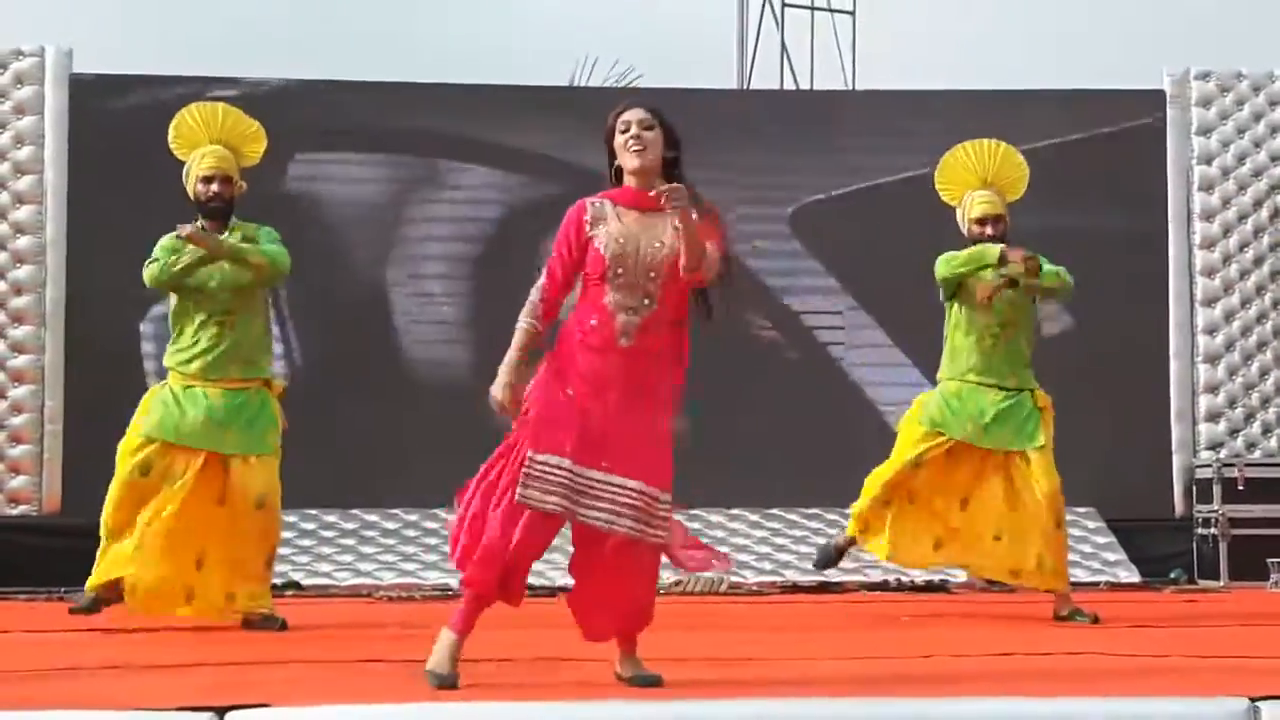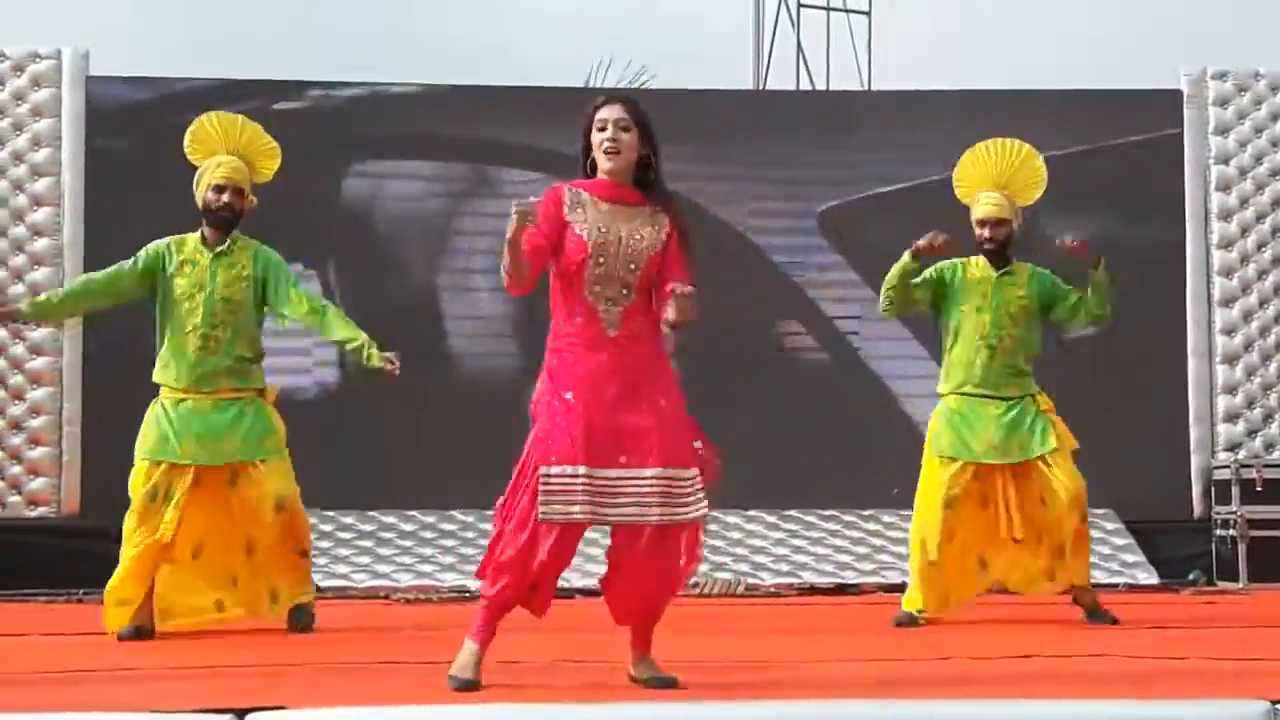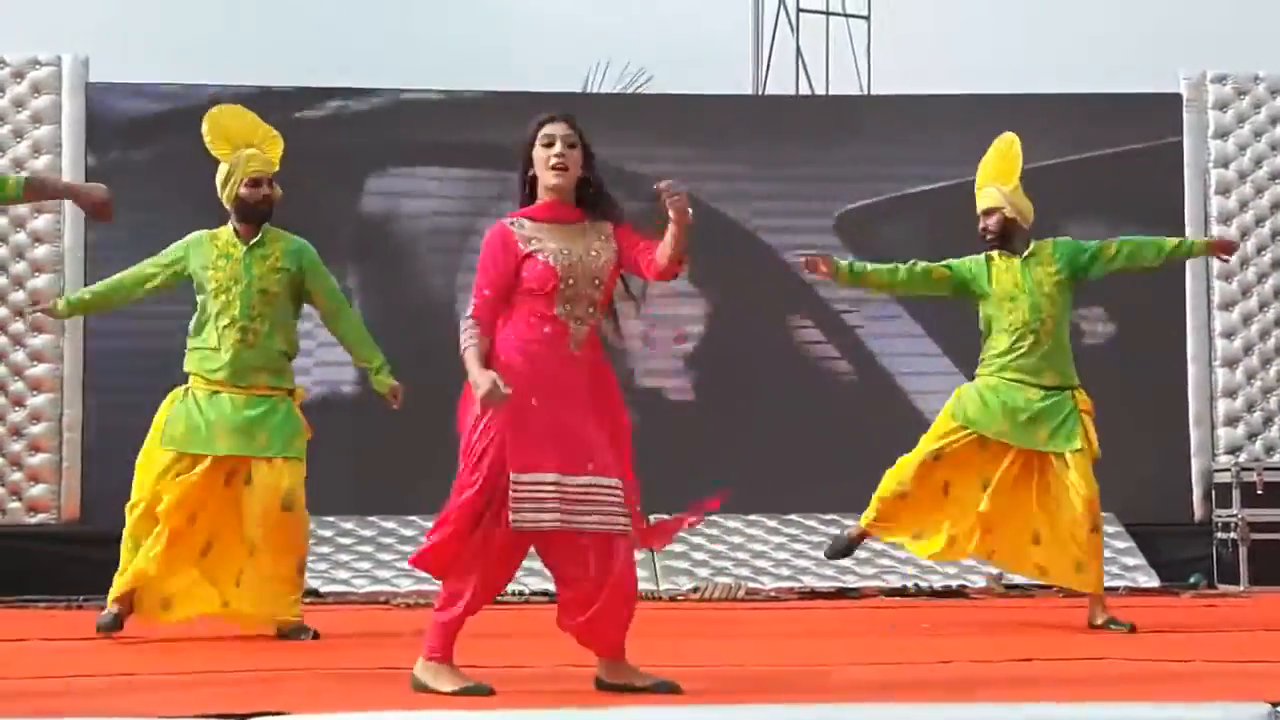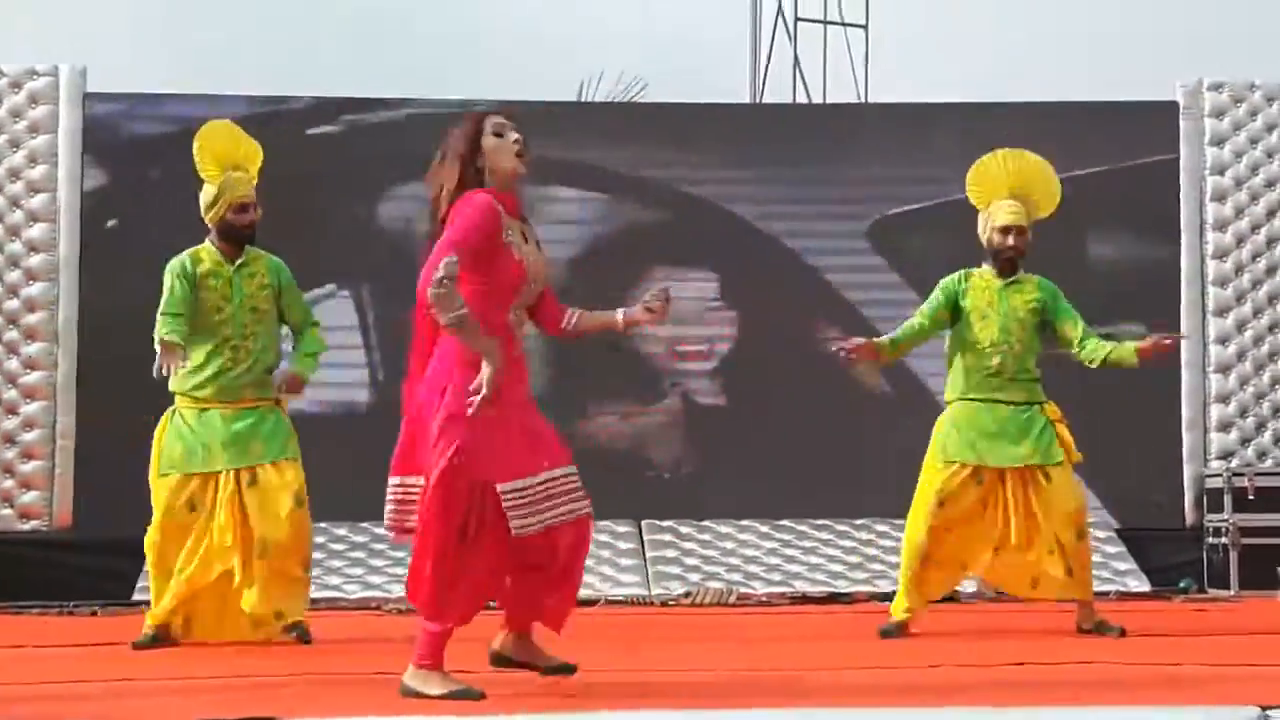
dt=0.3s
person 1, frame 1
left shoulder: (689, 218)
right shoulder: (586, 213)
left elbow: (704, 271)
right elbow: (548, 294)
left wrist: (690, 215)
right wrist: (509, 367)
left hip: (642, 393)
right hip: (571, 380)
left knee: (629, 524)
right knee: (524, 507)
left ankle: (627, 652)
right ankle: (456, 632)
person 1, frame 2
left shoulder: (661, 221)
right shoulder: (561, 200)
left elbow: (677, 301)
right elbow: (519, 282)
left wrist: (681, 307)
right wrist: (514, 237)
left hip: (645, 384)
right hip: (572, 378)
left knee: (655, 520)
right knee: (547, 514)
left ankle: (641, 654)
right ankle: (478, 640)
person 1, frame 3
left shoulder: (607, 230)
right shoulder: (510, 234)
left elbow: (661, 267)
right elbow: (474, 321)
left wrist: (680, 222)
right wrist: (480, 376)
left hip: (584, 397)
right hip: (518, 394)
left knee: (600, 532)
right knee: (495, 525)
left ankle: (613, 662)
right ankle: (433, 659)
person 1, frame 4
left shoulder: (519, 227)
right shoulder: (477, 208)
left elbow: (553, 318)
right elbow: (437, 285)
left wrist: (631, 316)
right wrist: (488, 360)
left hip: (507, 394)
right hip: (470, 392)
left knee: (550, 525)
right knee: (472, 531)
left ankle: (517, 637)
right ankle: (424, 667)
person 2, frame 1
left shoulder: (259, 238)
right shoulder: (172, 244)
left elbow: (278, 266)
right elbow: (156, 279)
left wrist: (223, 242)
right wrist: (204, 246)
left hip: (246, 399)
right hip: (183, 394)
left knee: (256, 504)
right knee: (135, 486)
left ankle: (252, 603)
right ankle: (109, 581)
person 2, frame 2
left shoulder: (262, 260)
right shoulder: (166, 252)
left elbow: (309, 307)
right elbow: (105, 283)
left wrist: (367, 348)
left hip: (242, 409)
right hip: (176, 409)
left knee: (278, 507)
right knee: (151, 514)
left ankle: (294, 597)
right ankle: (141, 612)
person 2, frame 3
left shoulder: (296, 251)
right shoulder: (198, 248)
left elbow: (338, 314)
right elbow: (138, 282)
left wrist: (377, 371)
right wrist: (73, 304)
left hip: (271, 407)
right hip: (203, 401)
left knee: (279, 510)
right knee: (158, 498)
left ankle: (284, 614)
right ankle: (127, 597)
person 2, frame 4
left shoulder: (272, 269)
right shoulder: (186, 266)
left elbow: (307, 327)
right elbow: (170, 318)
left wrist: (300, 366)
right wrist: (169, 350)
left hip: (260, 417)
right hip: (194, 419)
left knee: (285, 513)
right knee: (176, 522)
left ankle: (284, 614)
right ankle: (167, 620)
person 3, frame 1
left shoulder: (1026, 266)
right shoulder: (956, 261)
left elbow: (1063, 283)
right elbow: (947, 271)
left wrist: (1016, 276)
right wrist: (1004, 253)
left hip: (1016, 403)
right hip: (956, 396)
left knee: (1043, 496)
right knee: (900, 471)
left ankle: (1061, 599)
right ankle: (851, 536)
person 3, frame 2
left shoulder: (1036, 281)
right shoulder: (951, 273)
left elbow: (1097, 314)
right elbow: (890, 304)
left wrist: (1096, 267)
right wrist: (913, 256)
left hip: (1021, 412)
right hip: (962, 412)
left knee: (1068, 495)
right knee: (939, 509)
left ankle: (1083, 593)
right ankle: (918, 604)
person 3, frame 3
left shoulder: (1062, 253)
right shoulder: (976, 269)
left elbow: (1128, 254)
right elbow: (912, 279)
left wrist: (1197, 246)
right wrist: (844, 271)
left hip: (1055, 403)
right hip: (993, 395)
left knee: (1080, 503)
right knee: (927, 460)
left ankle: (1097, 609)
right ankle: (864, 529)
person 3, frame 4
left shoulder: (1042, 291)
right shoulder: (959, 284)
left elbow: (1084, 343)
right elbow: (922, 324)
left wrist: (1136, 351)
right wrist: (879, 347)
left hip: (1029, 421)
right hip: (968, 419)
left knee: (1066, 514)
right knee: (932, 517)
left ankle: (1087, 614)
right ankle: (903, 612)
